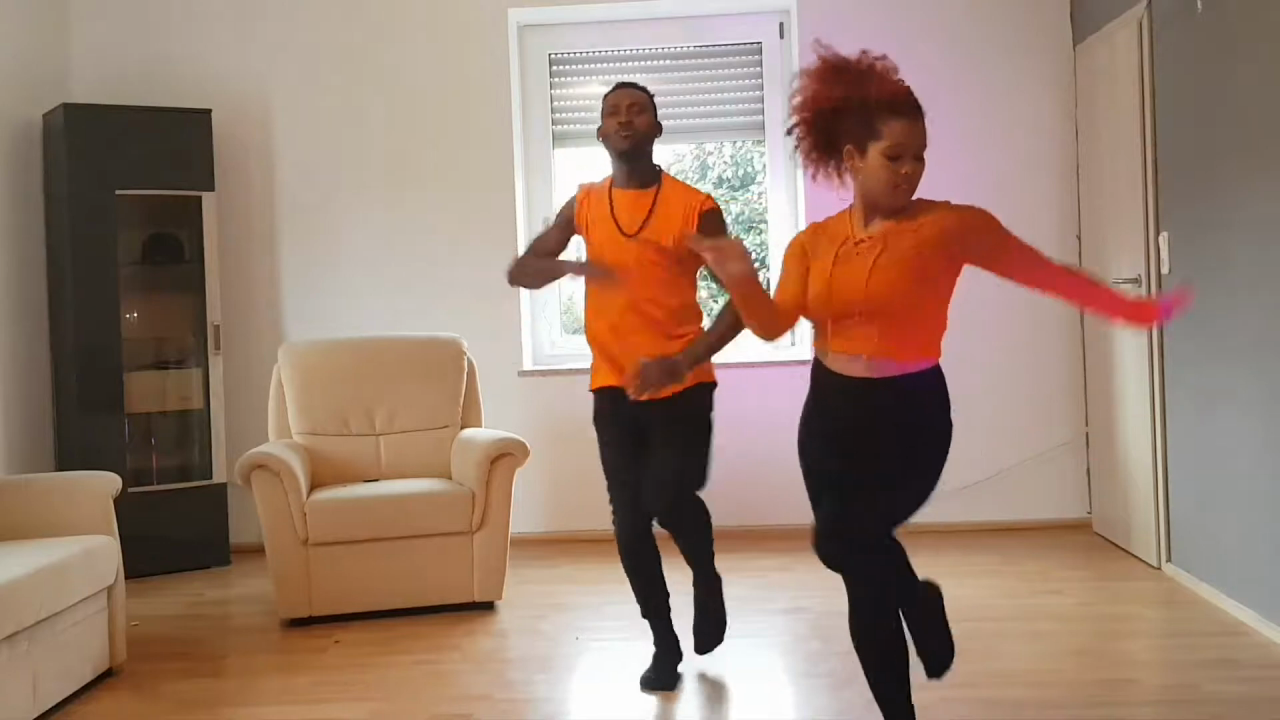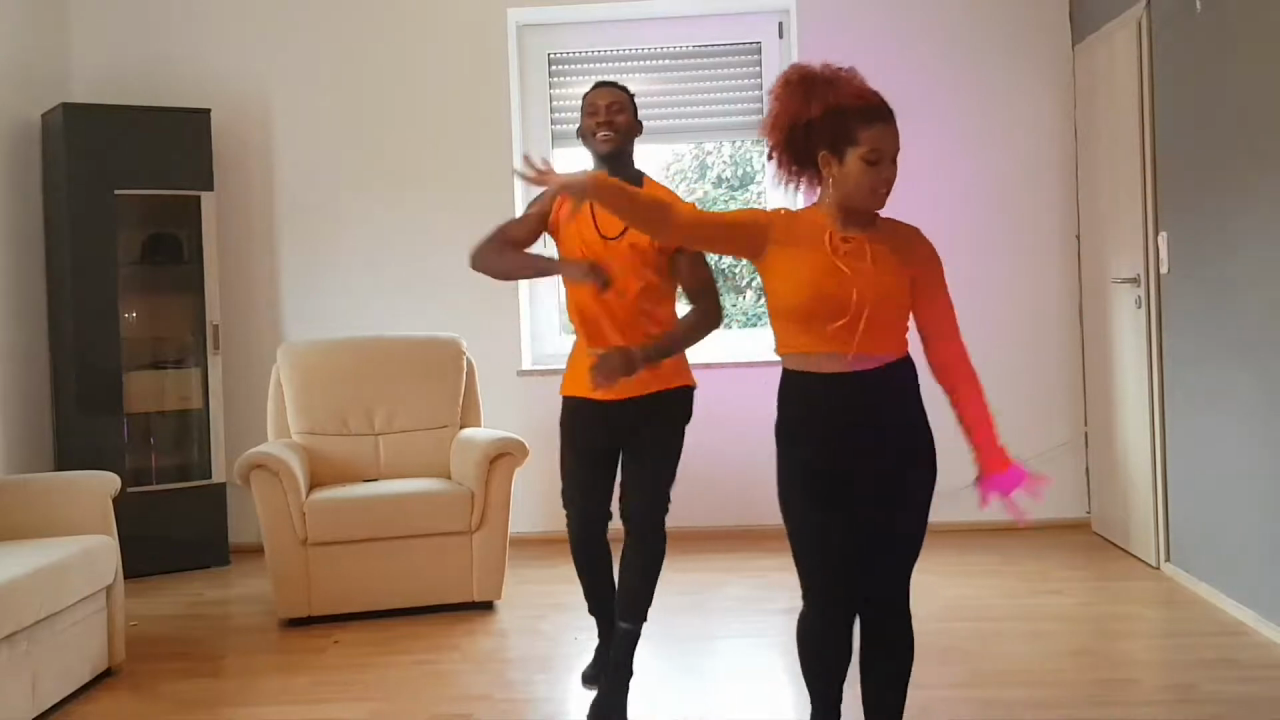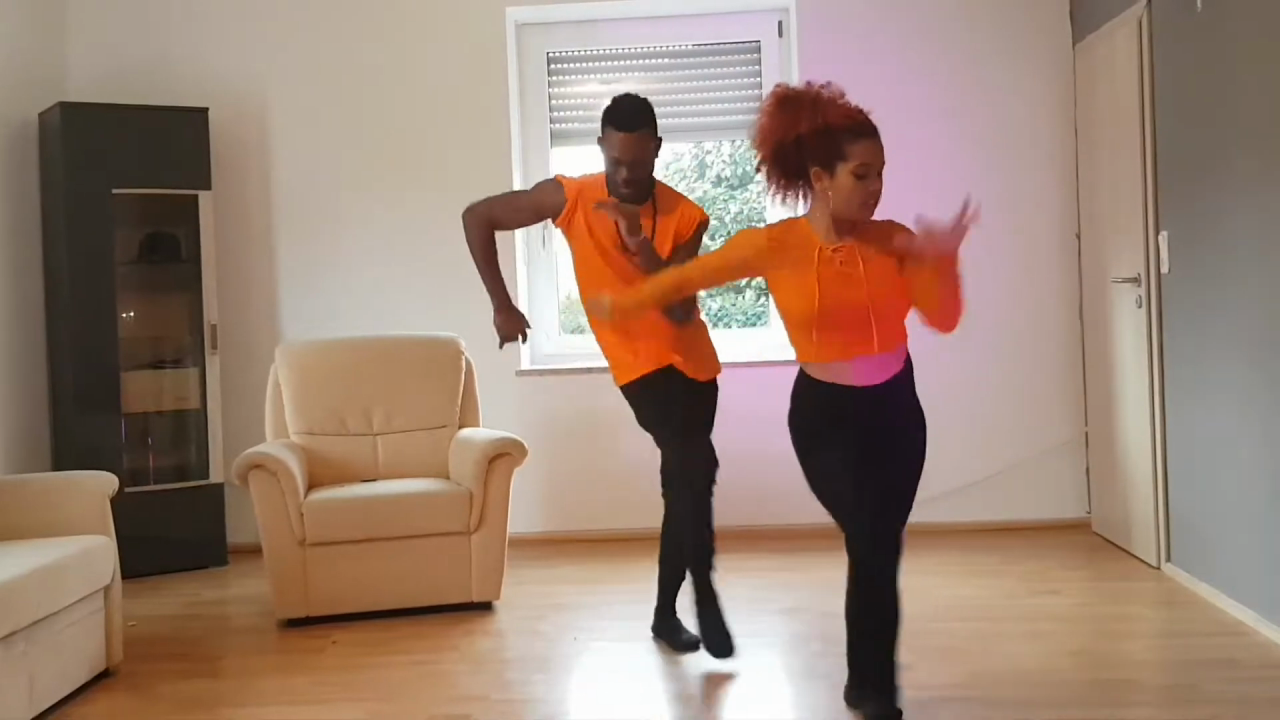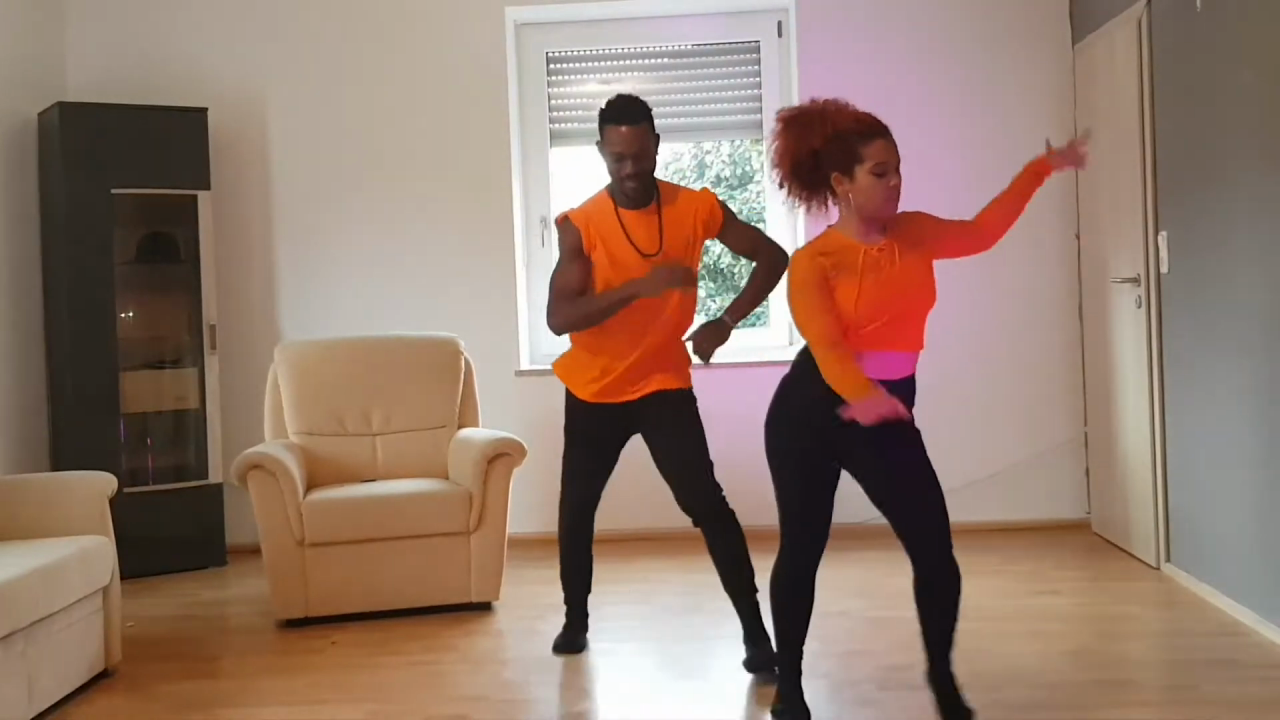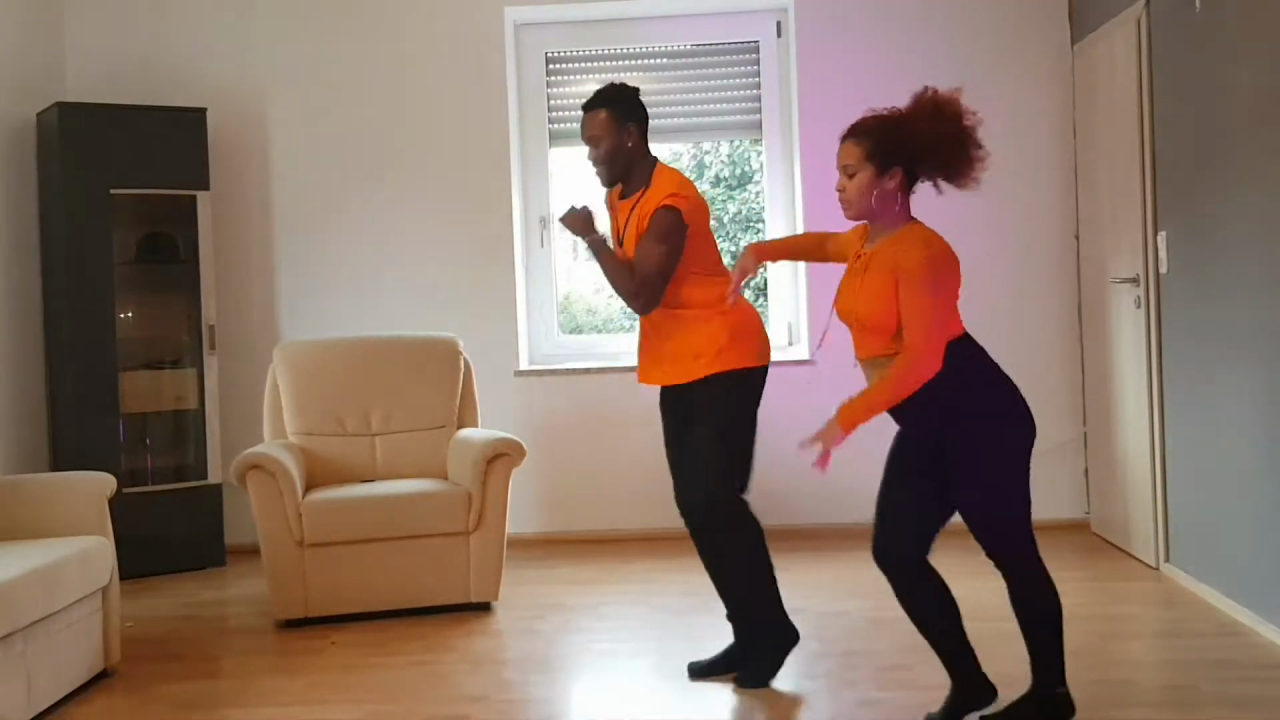
dt=0.5s
person 1, frame 1
left shoulder: (945, 226)
right shoulder: (812, 244)
left elbow: (1047, 272)
right elbow: (772, 325)
left wrist: (1139, 310)
right wrist: (738, 285)
left hip: (911, 415)
right hip: (831, 415)
left knee: (848, 538)
right knee: (866, 581)
left ankle: (917, 603)
person 1, frame 2
left shoulder: (909, 246)
right shoulder: (774, 234)
left elbow: (949, 355)
right elbow: (673, 222)
left wrist: (990, 457)
right wrist: (593, 186)
left hip: (894, 419)
right hip: (811, 424)
left knee: (886, 600)
right knee: (829, 597)
person 1, frame 3
left shoulder: (897, 241)
right shoulder: (775, 245)
left elbow: (945, 318)
right elbow: (686, 277)
left wrist: (941, 257)
right wrist: (617, 304)
left hip: (894, 416)
right hip: (825, 416)
left knee: (877, 551)
right knee: (871, 548)
person 1, frame 4
left shoulder: (915, 234)
right shoulder: (812, 263)
left elbow: (985, 228)
right elbow: (828, 351)
left wrist: (1040, 169)
right wrist: (863, 398)
left hip: (892, 417)
right hip: (814, 414)
left knee: (935, 552)
right knee: (801, 553)
person 1, frame 5
left shoulder: (920, 253)
right shoulder: (868, 239)
left elbow: (922, 361)
right elbow: (825, 245)
left wrist: (844, 420)
right wrist: (765, 250)
left hip: (973, 413)
right hip: (936, 421)
left knee: (1011, 552)
right knee: (894, 547)
person 2, frame 1
left shoulder: (696, 207)
right shoulder: (584, 203)
right elbow: (518, 272)
left wrist: (690, 355)
right wrist: (571, 266)
left hip: (686, 377)
right hip: (615, 383)
left knee: (674, 494)
right knee: (630, 512)
left ankle: (705, 578)
right ankle: (664, 640)
person 2, frame 2
left shoulder: (675, 212)
right shoulder: (558, 201)
left elbow: (709, 310)
right elbow: (485, 257)
left wrist: (639, 356)
right wrist: (559, 264)
left hip: (661, 383)
right hip: (588, 386)
left knee: (643, 514)
right knee: (584, 519)
left ankle: (622, 661)
right ankle: (607, 632)
person 2, frame 3
left shoulder: (686, 217)
right shoulder: (567, 196)
left elbow: (680, 304)
right elbow: (475, 217)
left wrist: (637, 239)
right wrist: (500, 303)
left hip: (695, 365)
right hip: (640, 367)
left knee: (686, 480)
right knee: (693, 466)
left ankle: (665, 613)
right ankle: (706, 602)
person 2, frame 4
left shoulder: (697, 207)
right shoulder: (578, 224)
left elbow: (774, 259)
right elbow: (559, 317)
left wrist: (724, 322)
right wrist: (640, 285)
left hip: (665, 383)
right hip: (593, 388)
left knee: (704, 500)
right knee: (577, 506)
left ankle: (754, 628)
right ankle: (576, 616)
person 2, frame 5
left shoulder: (666, 201)
right shoulder: (624, 199)
left elbow: (642, 294)
left wrist: (592, 237)
left hip: (722, 358)
right hip: (685, 364)
left knee: (713, 497)
right knee: (698, 500)
left ankle: (774, 629)
right ankle: (751, 635)
